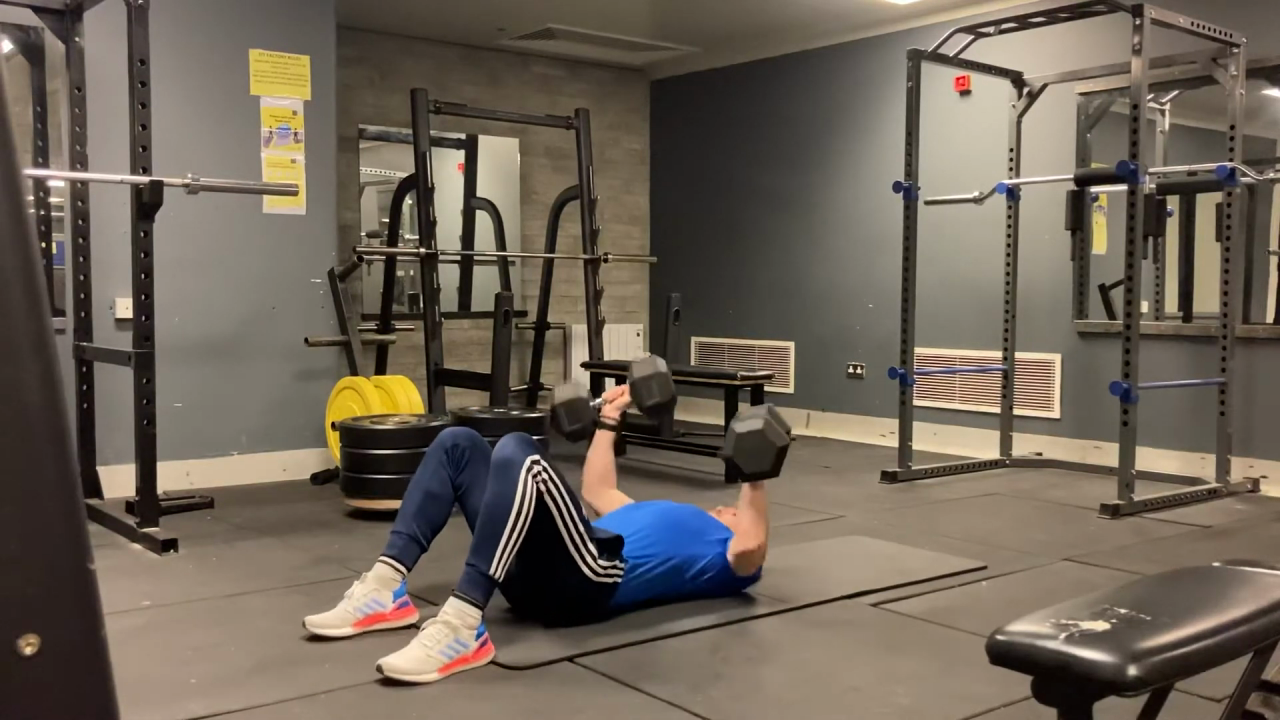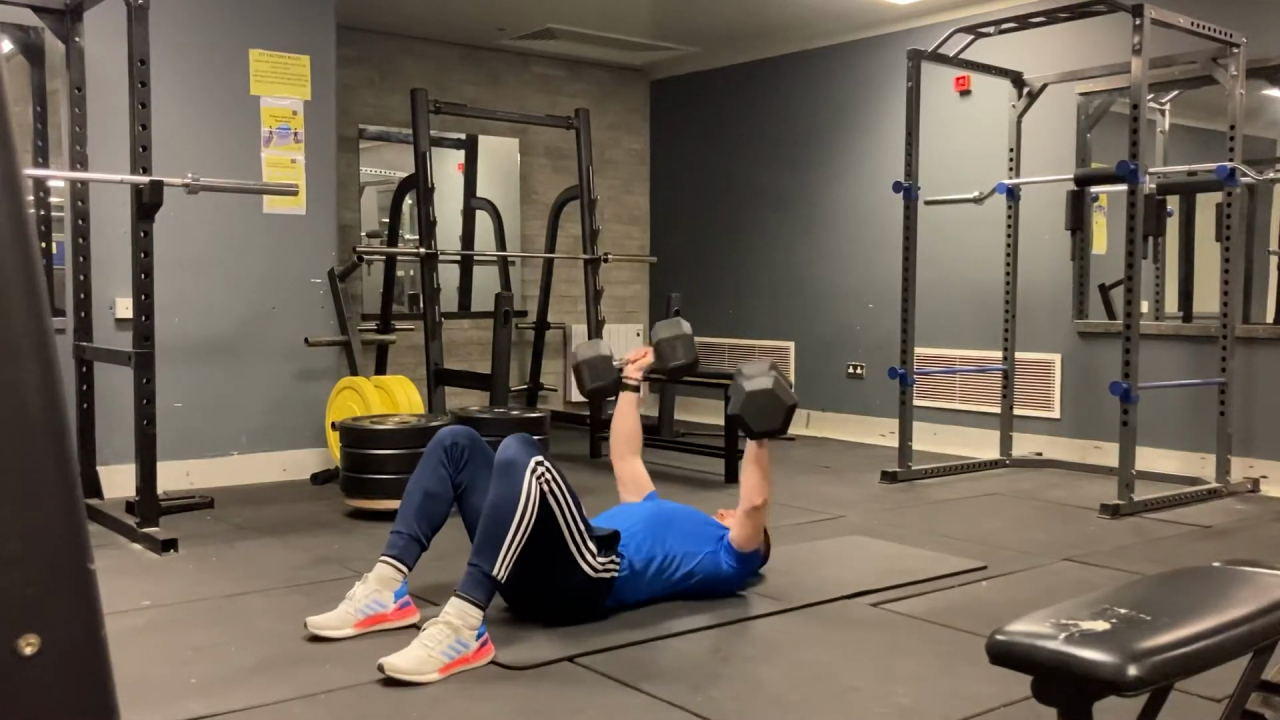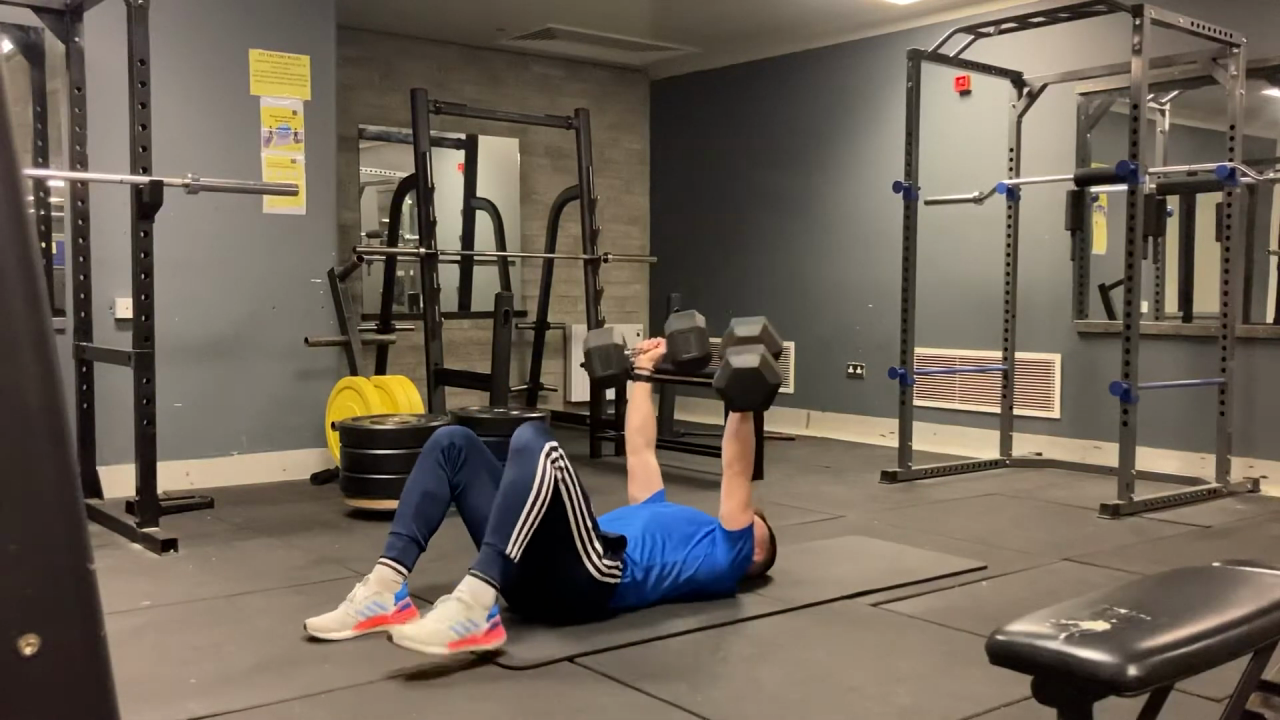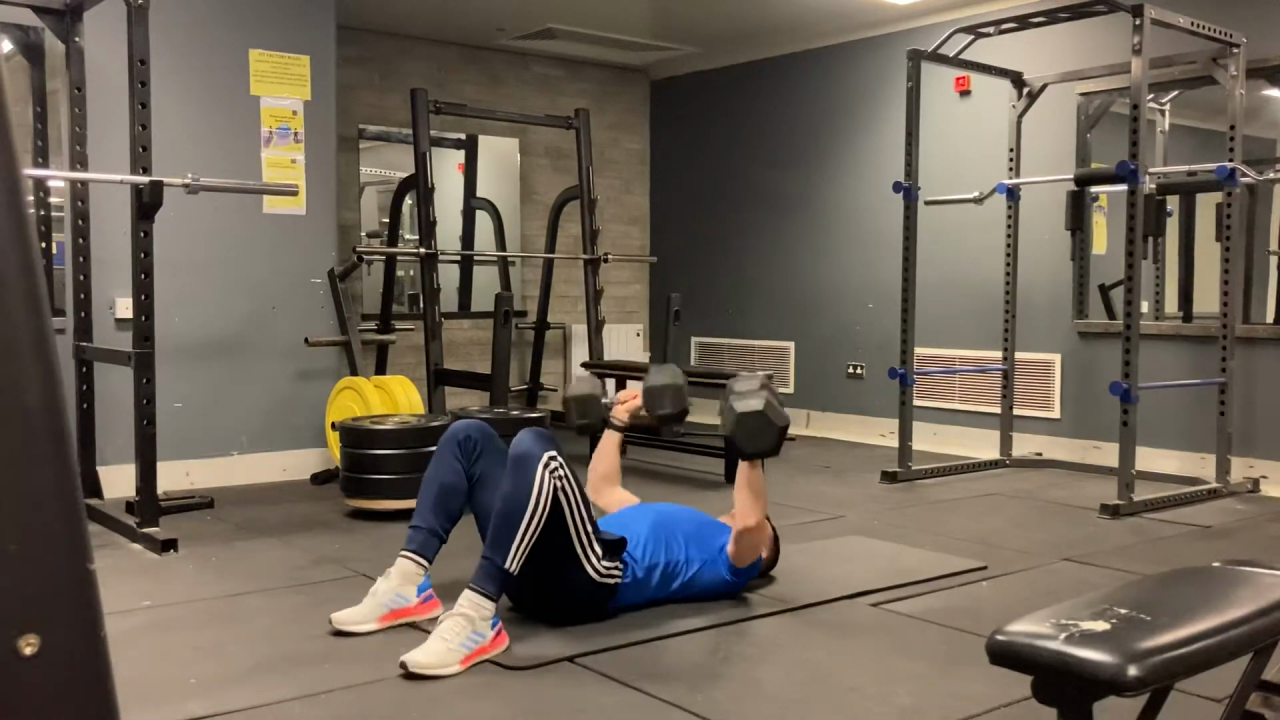
dt=0.5s
person 1, frame 1
left shoulder: (729, 562)
right shoulder: (669, 523)
left elbow: (752, 546)
right elbow: (598, 493)
left wrist: (754, 474)
right wrist: (608, 421)
left hip: (592, 578)
right hip: (537, 570)
left knee: (518, 452)
right knee: (458, 443)
left ankle: (462, 626)
right ankle: (387, 591)
person 1, frame 2
left shoulder: (728, 561)
right shoulder: (668, 521)
left elbow: (754, 505)
right elbow: (625, 460)
left wrist: (758, 434)
right wrist: (630, 383)
left hip: (588, 576)
right hip: (534, 569)
left knee: (521, 454)
right knee: (456, 441)
left ankle: (464, 626)
right ankle: (388, 589)
person 1, frame 3
left shoulder: (725, 559)
right shoulder: (665, 514)
left elbow: (737, 477)
right elbow: (640, 452)
right wrist: (642, 372)
left hip: (590, 579)
right hip: (533, 574)
left knee: (535, 442)
right knee: (452, 443)
left ankle: (475, 606)
right ankle: (386, 592)
person 1, frame 4
left shoulder: (731, 563)
right shoulder: (668, 522)
left elbow: (750, 524)
right elbow: (602, 489)
right wrist: (618, 419)
left hip: (593, 577)
right hip: (538, 570)
left knee: (535, 447)
right knee: (468, 436)
left ankle: (477, 619)
right ankle: (409, 585)
